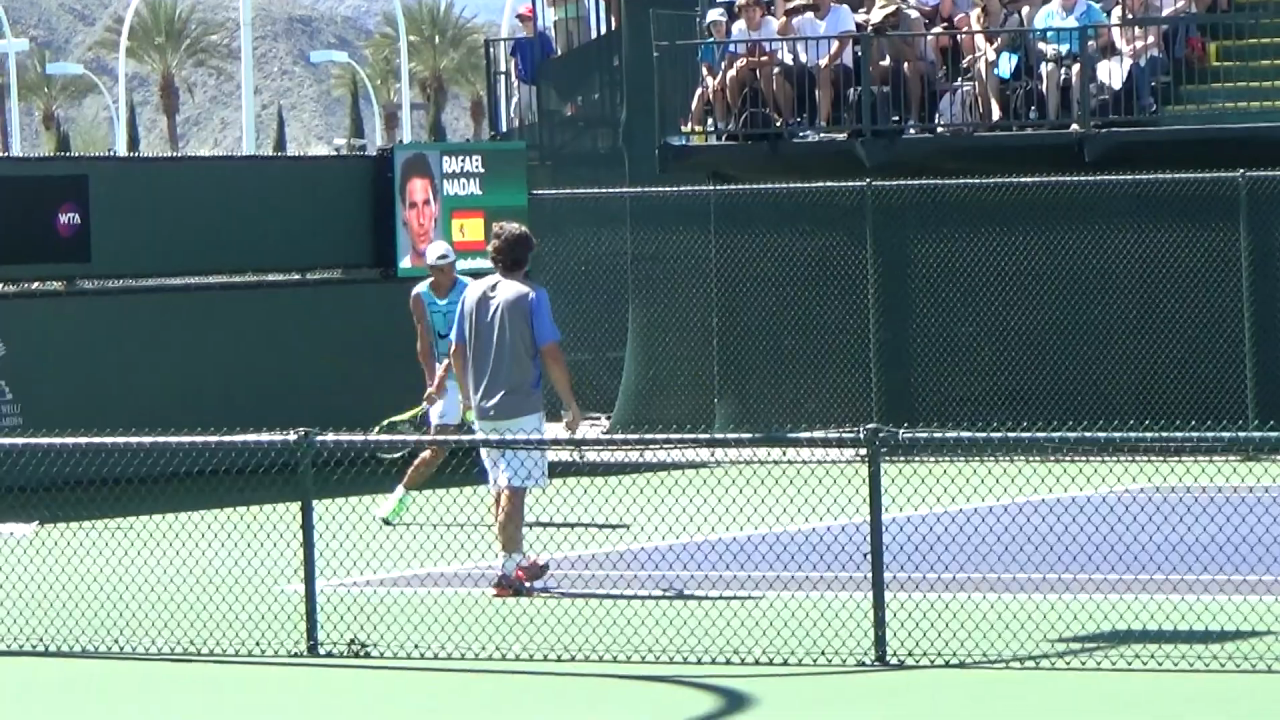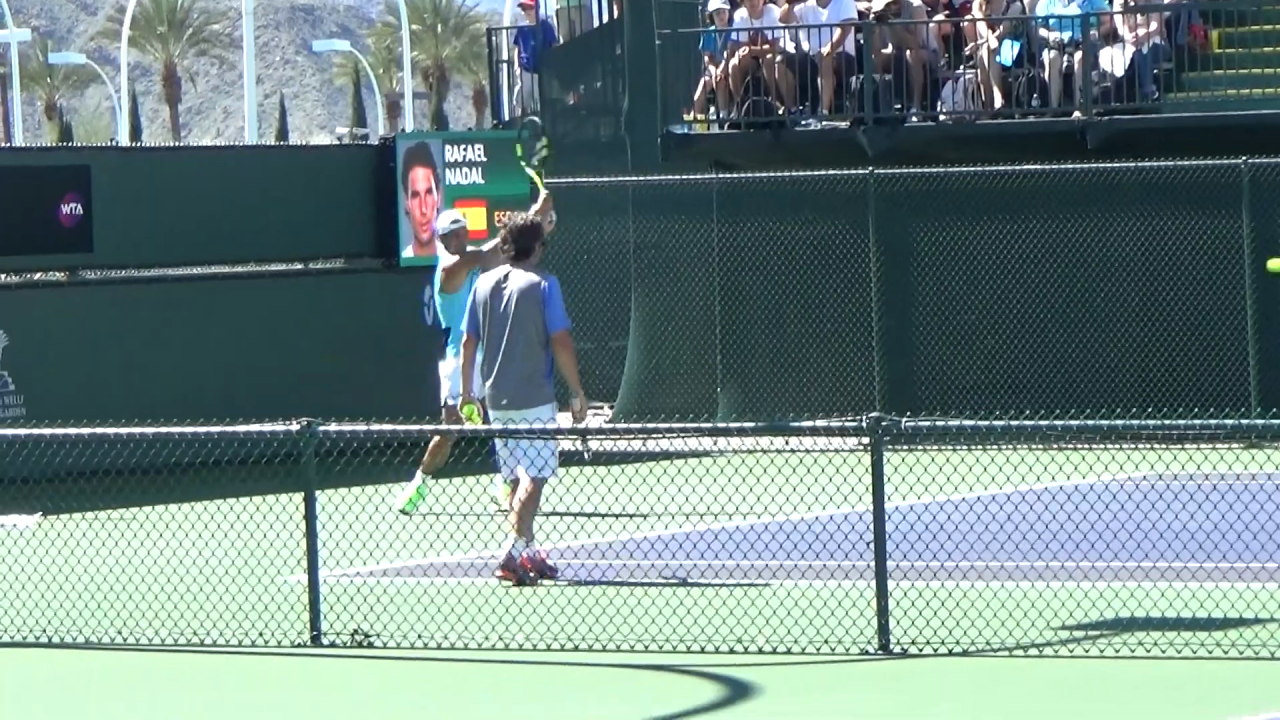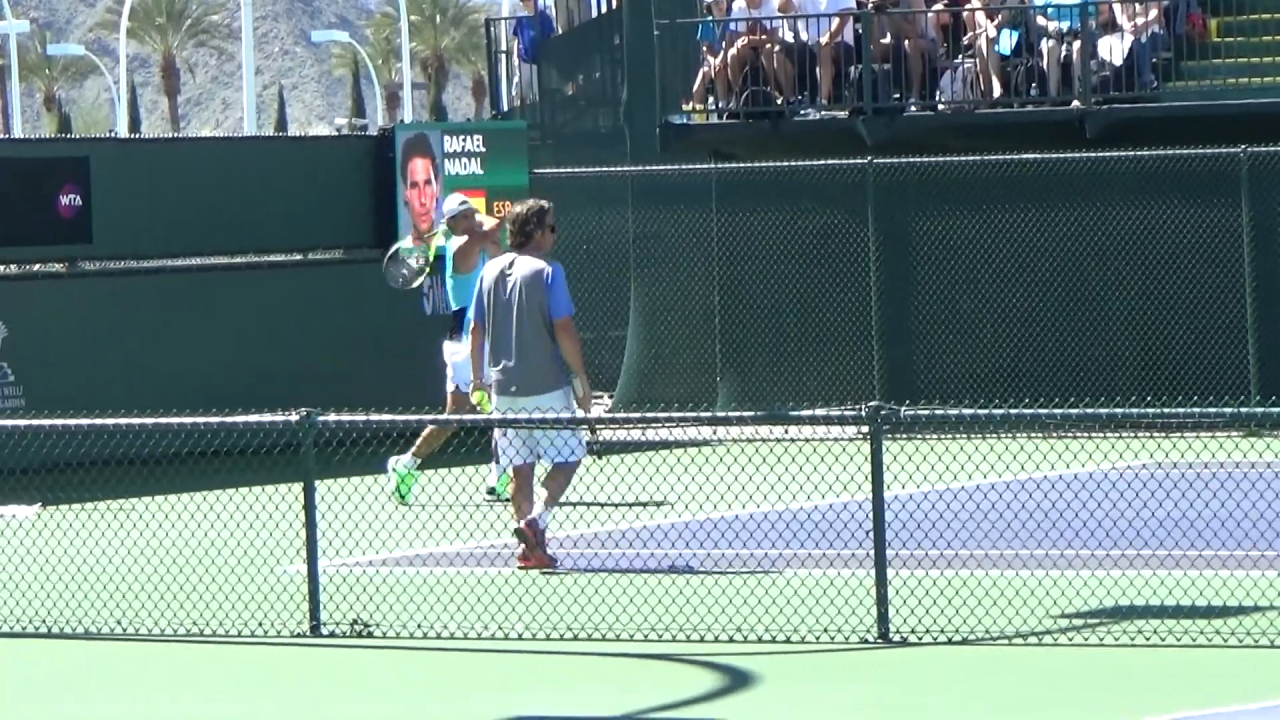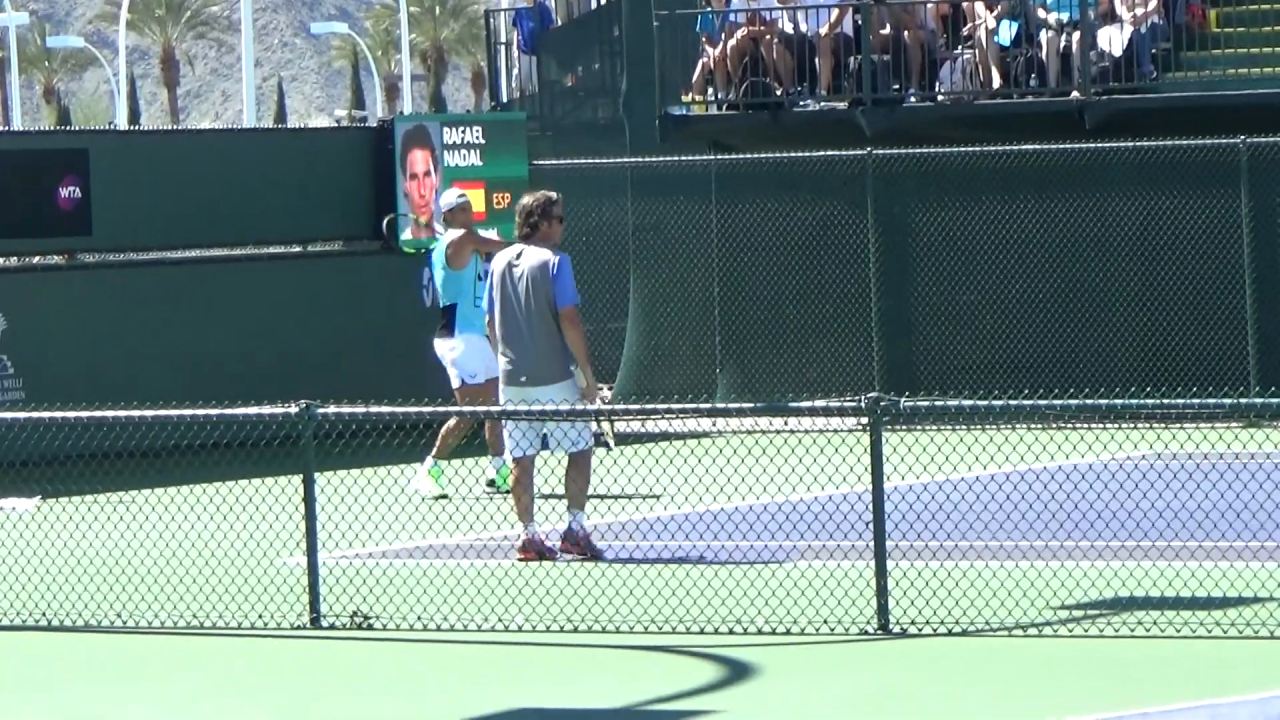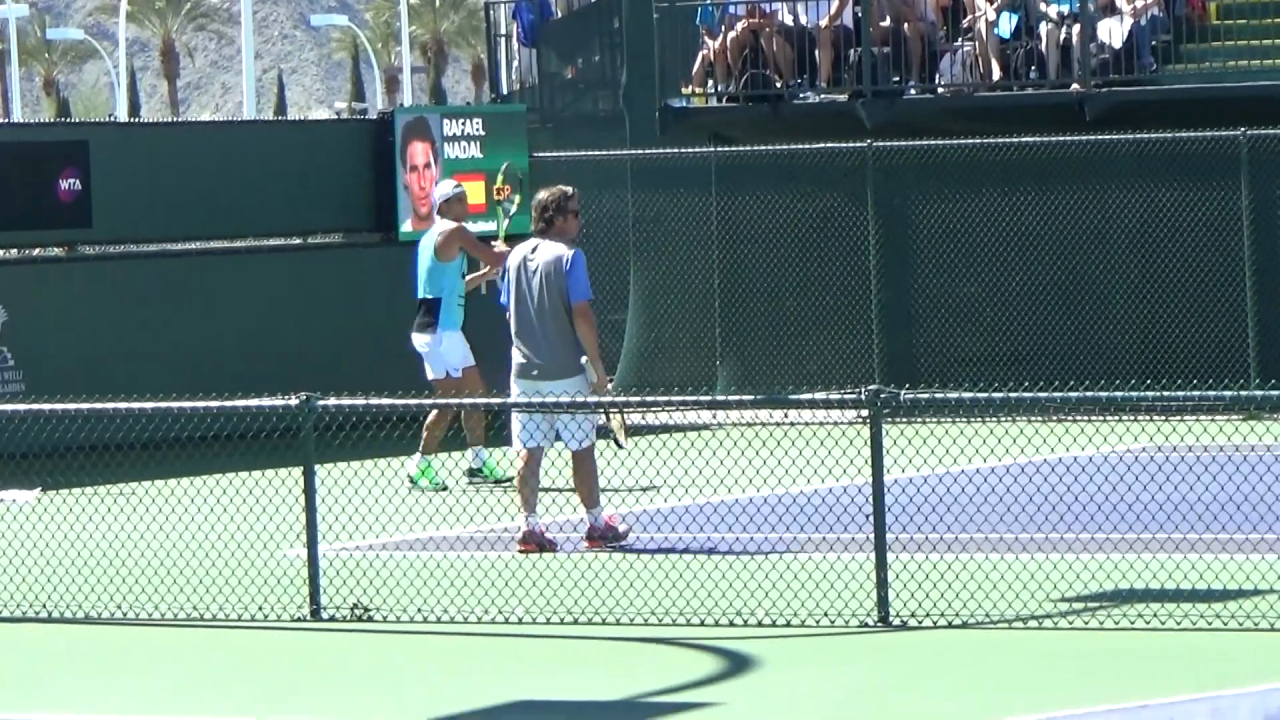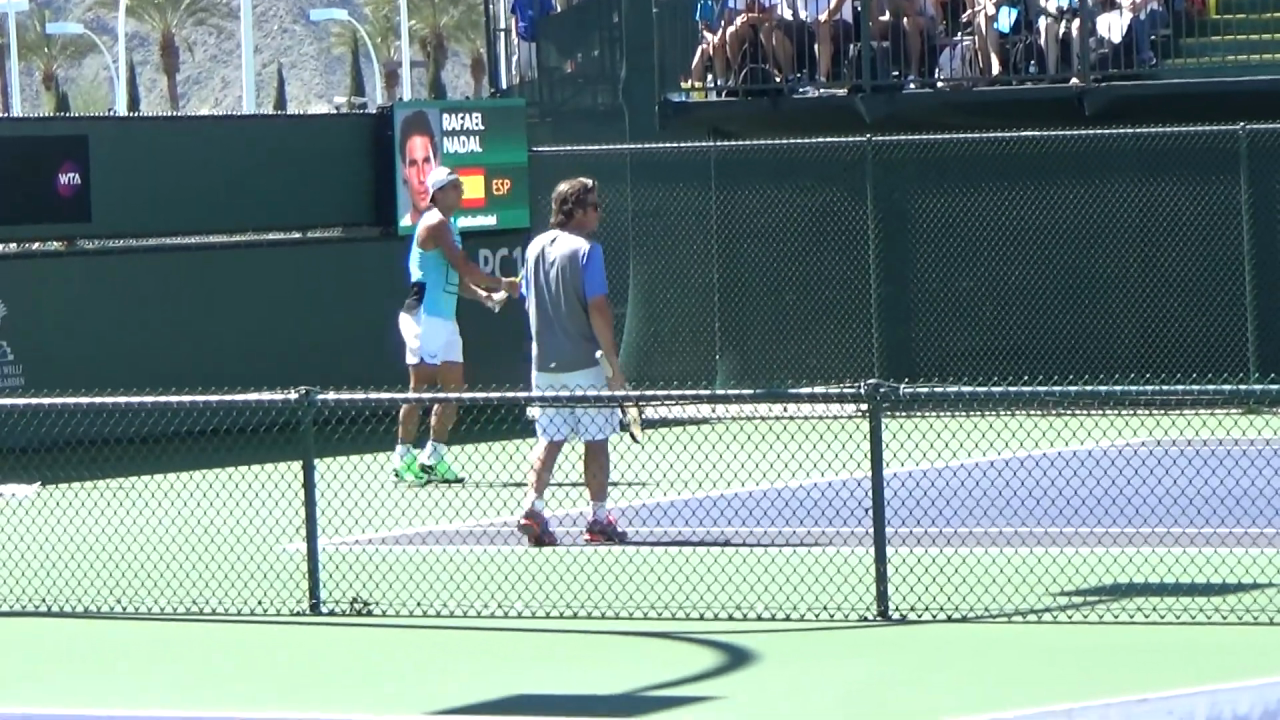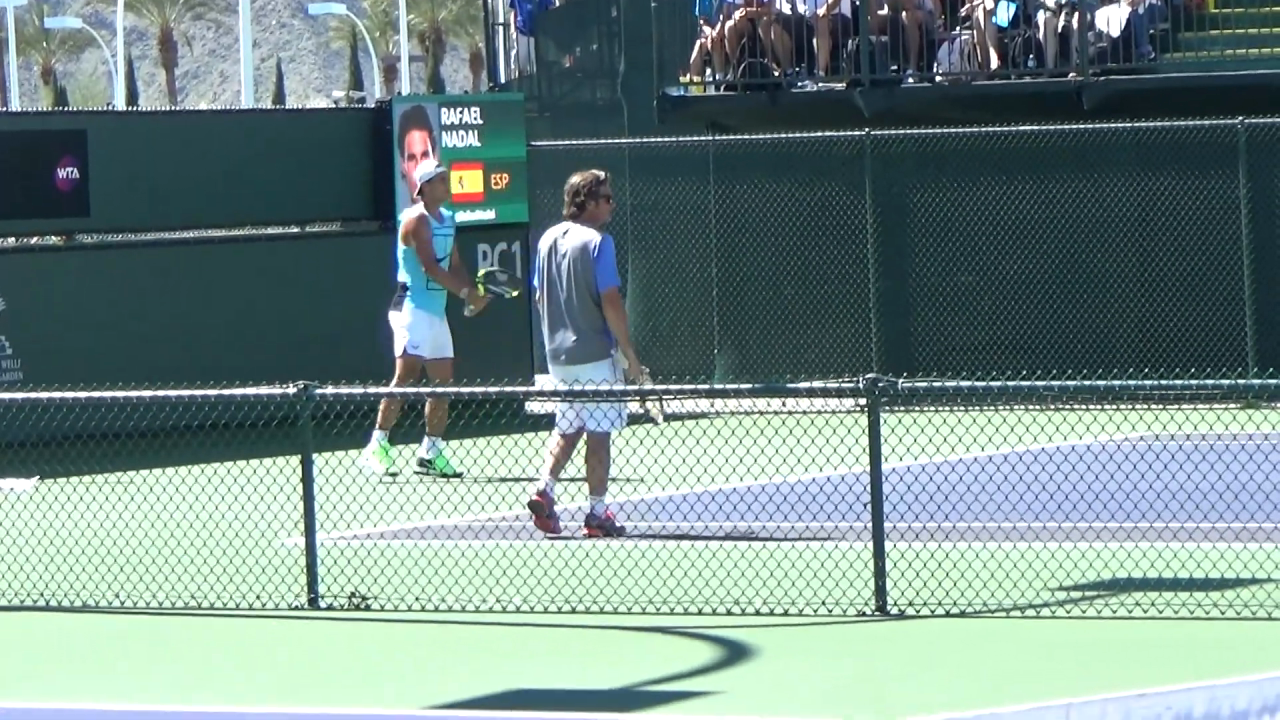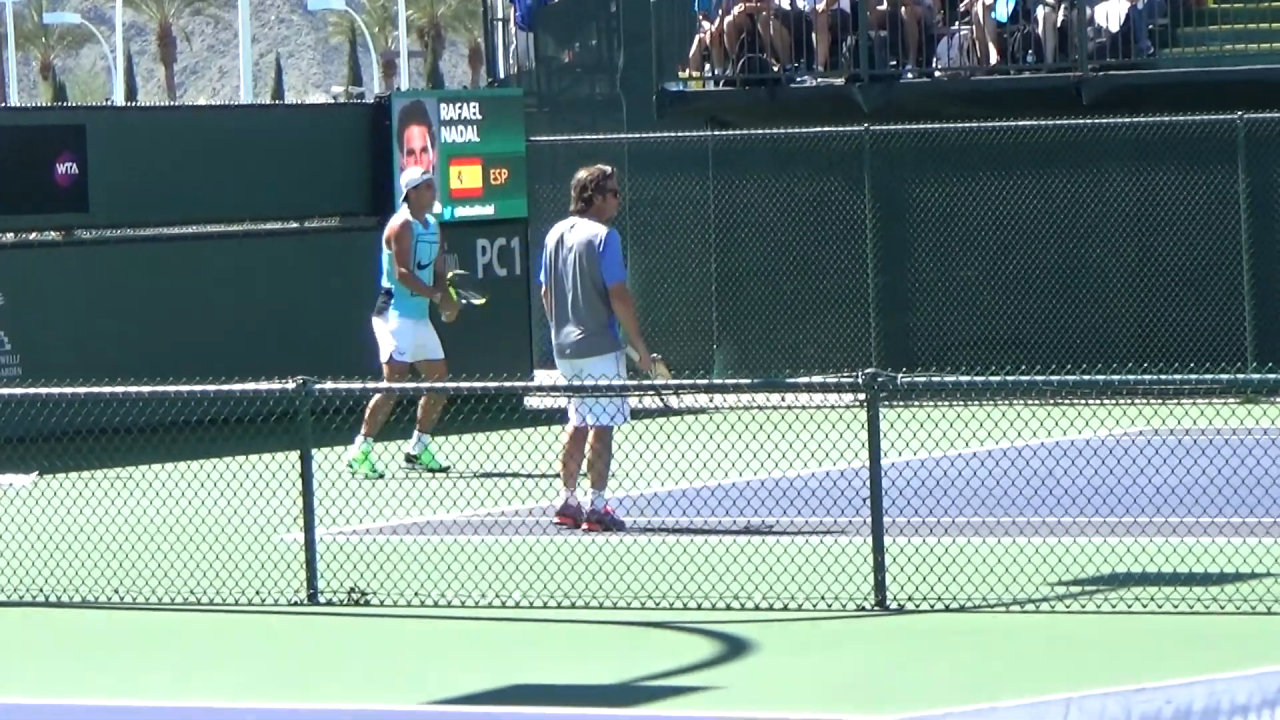
dt=0.2s
person 1, frame 1
left shoulder: (471, 293)
right shoulder: (531, 296)
left elbow: (457, 352)
right elbow: (551, 355)
left wrist: (468, 396)
right wrist: (571, 404)
left hip: (485, 410)
right hip: (521, 410)
left knee: (503, 490)
right knee: (513, 491)
left ankle: (518, 562)
right ankle: (507, 574)
person 1, frame 2
left shoulder: (484, 283)
right shoulder: (543, 285)
left elbow: (468, 342)
right elbow: (561, 344)
left wrist: (467, 390)
right wrist: (577, 392)
left hip: (497, 400)
right hip: (534, 401)
left knee: (519, 478)
right knee: (532, 480)
left ankle: (527, 554)
right ankle: (513, 556)
person 1, frame 3
left shoulder: (490, 271)
right shoulder: (548, 271)
left elbow: (476, 330)
right elbow: (564, 330)
left wrist: (478, 377)
right wrist: (582, 378)
left hip: (504, 389)
right hip: (546, 387)
left knee: (521, 468)
right knee: (567, 460)
left ankle: (531, 547)
right ankle: (535, 520)
person 1, frame 4
left shoulder: (499, 262)
right shoulder: (555, 261)
left elbow: (491, 322)
right elbow: (569, 320)
right wrist: (587, 371)
left hip: (512, 380)
right hip: (554, 379)
left knee: (522, 461)
right knee: (579, 450)
left ankle: (529, 537)
right ankle: (575, 529)
person 1, frame 5
left shoulder: (515, 256)
right shoulder: (569, 256)
right elbow: (582, 316)
right wrist: (598, 367)
left hip: (524, 372)
right hip: (567, 372)
left knee: (529, 451)
right knee: (582, 450)
left ankle: (530, 528)
right ankle: (596, 525)
person 1, frame 6
left shoulder: (535, 247)
right shoulder: (586, 250)
right elbow: (598, 310)
right wrist: (613, 361)
left hip: (545, 364)
right hip: (585, 364)
left knee: (549, 439)
right knee: (596, 441)
left ankle: (533, 509)
right ankle: (599, 520)
person 1, frame 7
left shoulder: (548, 238)
right shoulder: (598, 242)
left elbow: (539, 296)
right elbow: (611, 303)
right wrist: (629, 353)
left hip: (558, 354)
right hip: (595, 355)
left knee: (568, 428)
right knee: (598, 433)
left ankle: (543, 488)
right ankle: (597, 515)
person 1, frame 8
left shoulder: (555, 234)
right shoulder: (604, 236)
left elbow: (546, 292)
right elbow: (618, 296)
right wrist: (639, 345)
left hip: (565, 347)
right hip: (600, 348)
left knee: (577, 424)
right knee: (601, 429)
left ankle: (569, 502)
right ankle: (597, 510)
person 2, frame 1
left shoulder: (470, 290)
right shoulder: (420, 296)
right elbow: (425, 343)
left wrist: (443, 378)
right wrist: (434, 384)
right hip: (445, 382)
right knee: (437, 449)
right ankle: (398, 498)
person 2, frame 2
left shoulder: (470, 260)
right shoulder: (451, 266)
right elbow: (491, 253)
left wrist: (541, 221)
right wrist: (531, 218)
right hip: (460, 357)
right knee: (451, 428)
left ankle: (506, 487)
right ankle: (418, 487)
person 2, frame 3
left shoulder: (473, 244)
right shoulder: (464, 245)
right elbow: (495, 227)
right wrist: (481, 219)
right hip: (467, 344)
right knee: (454, 415)
left ankle: (500, 481)
right ankle: (405, 466)
person 2, frame 4
left shoulder: (455, 245)
right shoulder: (461, 239)
left elbow: (483, 272)
right elbow: (501, 248)
left wrist: (486, 258)
right wrist: (489, 251)
left hip: (469, 337)
right hip: (459, 338)
left knee: (494, 404)
left ankle: (499, 472)
right ankle: (429, 469)
person 2, frame 5
left shoulder: (436, 236)
right shoulder: (453, 231)
right elbow: (497, 256)
left wrist: (485, 274)
right wrist: (504, 253)
left hip: (446, 329)
right hip: (438, 331)
left knee: (475, 393)
right knee: (449, 401)
left ankle: (479, 463)
right ankle: (420, 465)
person 2, frame 6
left shoulder: (446, 224)
right shoulder: (436, 224)
right elbow: (463, 266)
left wrist: (487, 296)
right wrist: (501, 283)
left hip: (444, 319)
right hip: (425, 316)
left knee: (453, 389)
right knee: (421, 387)
left ankle: (432, 459)
right ankle: (403, 458)
person 2, frame 7
left shoulder: (447, 218)
right shoulder: (417, 218)
left elbow: (455, 265)
right elbow: (430, 268)
left wrist: (469, 292)
right wrist: (465, 291)
left hip: (437, 313)
right hip: (413, 310)
left knee: (444, 384)
right knee: (405, 377)
left ankle: (430, 454)
right ankle: (377, 446)
person 2, frame 8
left shoulder: (433, 226)
right shoulder: (401, 225)
left elbow: (438, 271)
right elbow: (403, 274)
left wrist: (446, 299)
right wrist: (436, 296)
left hip: (421, 318)
right hip: (396, 317)
left knee: (440, 381)
right knee: (393, 384)
left ankle: (418, 449)
right ankle: (360, 450)
